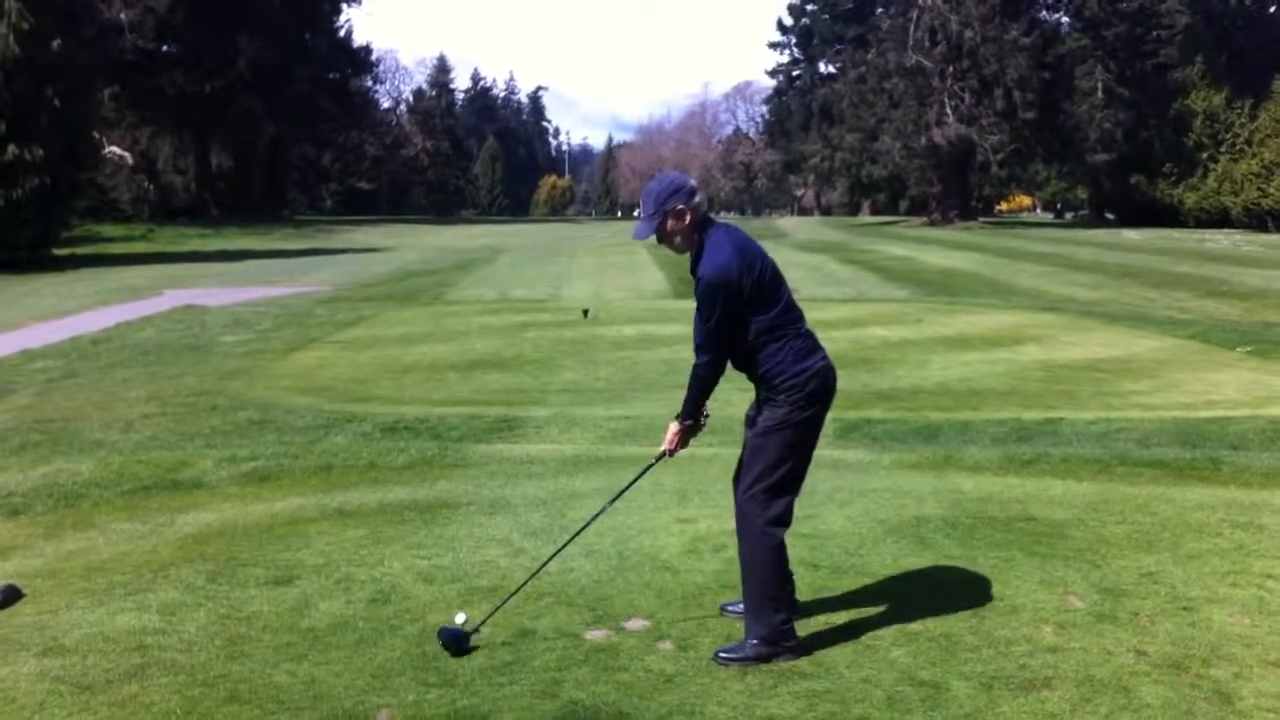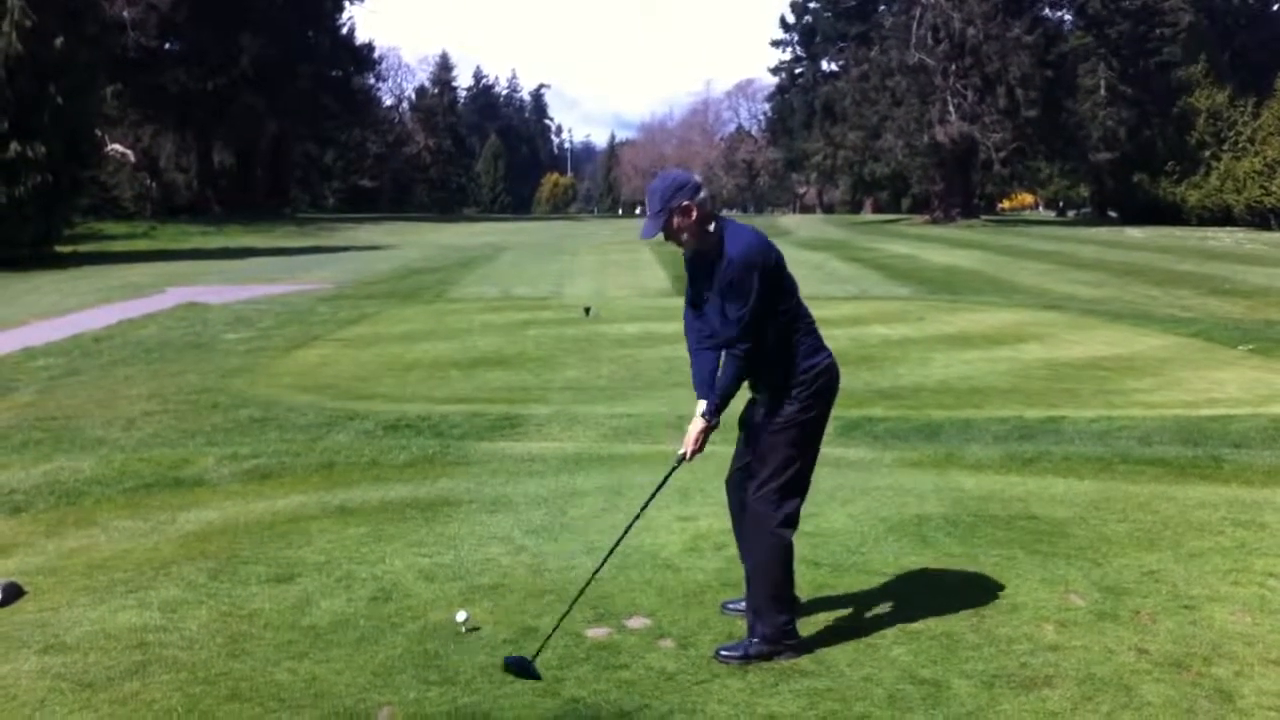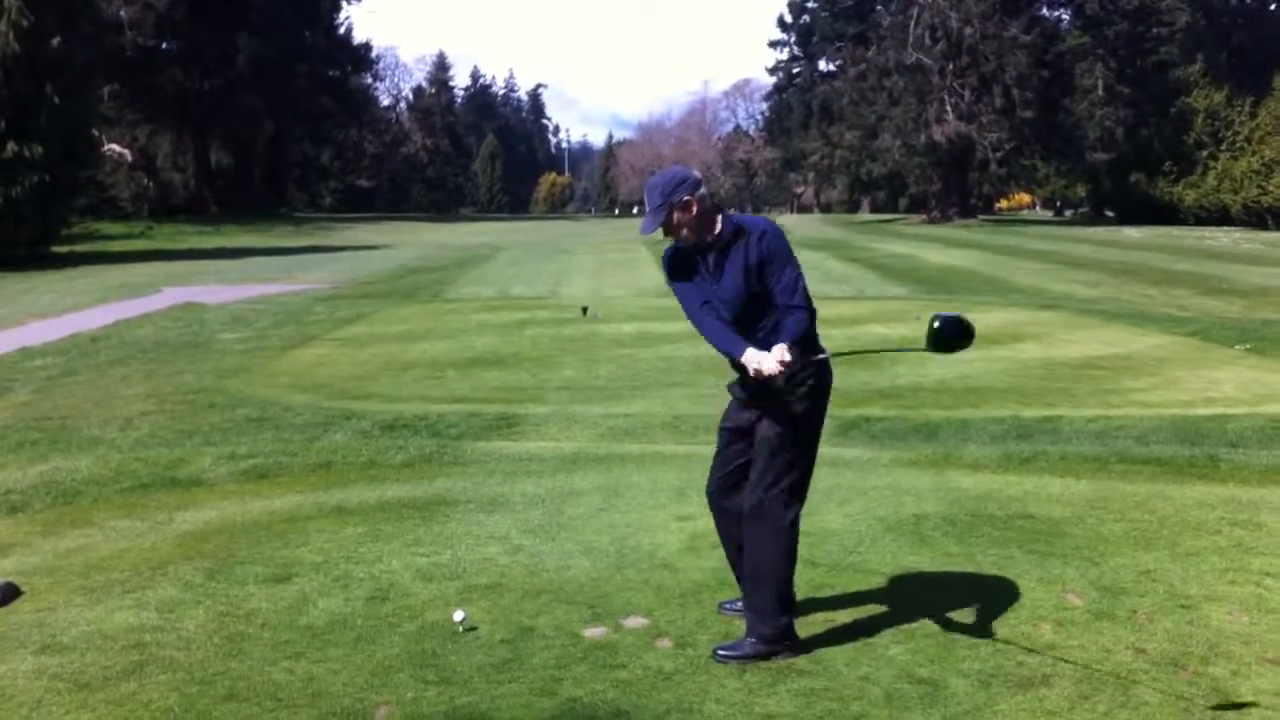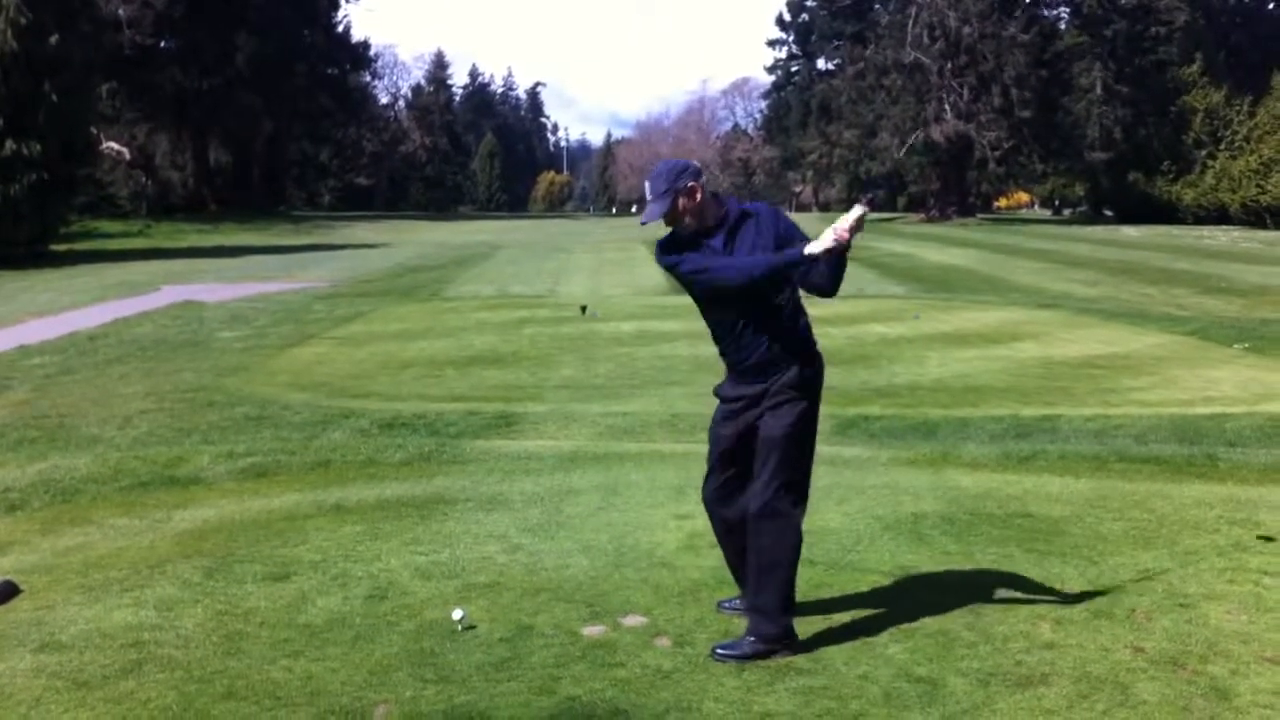
dt=0.2s
person 1, frame 1
left shoulder: (719, 264)
right shoulder: (713, 246)
left elbow: (710, 352)
right elbow: (709, 339)
left wrist: (685, 417)
right wrist: (694, 408)
left hip: (797, 385)
right hip: (780, 382)
left knee: (759, 502)
right knee: (750, 490)
left ankle: (772, 633)
right ankle: (770, 595)
person 1, frame 2
left shoulder: (742, 250)
right shoulder: (697, 257)
left elbow: (745, 343)
right elbow: (700, 331)
left wrist: (708, 416)
right wrist: (703, 399)
left hip: (802, 382)
right hip: (767, 384)
left knee: (768, 500)
right knee: (743, 485)
left ankle: (774, 631)
right ankle: (769, 594)
person 1, frame 3
left shoulder: (759, 235)
right shoulder: (678, 261)
left elbow: (797, 304)
right elbow: (706, 318)
left wrist: (787, 349)
right wrist: (749, 356)
left hip: (798, 382)
right hip: (752, 384)
left knee: (768, 502)
right knee: (725, 489)
left ankle: (771, 629)
right ankle: (762, 593)
person 1, frame 4
left shoulder: (761, 218)
right shoulder: (672, 253)
left elbow: (823, 283)
right elbow: (742, 270)
left wrist: (835, 247)
right wrist: (809, 249)
left hip: (792, 379)
right hip: (740, 384)
left knee: (772, 502)
right knee: (721, 493)
left ankle: (771, 628)
right ankle: (759, 593)
